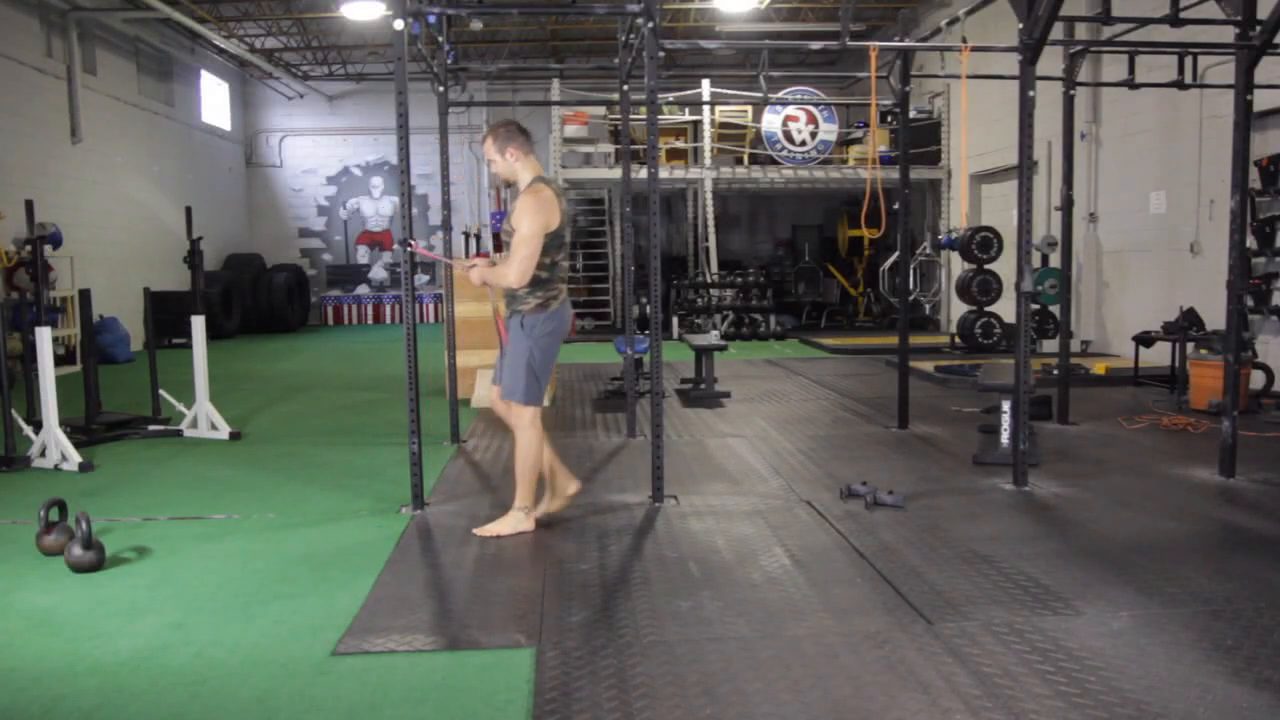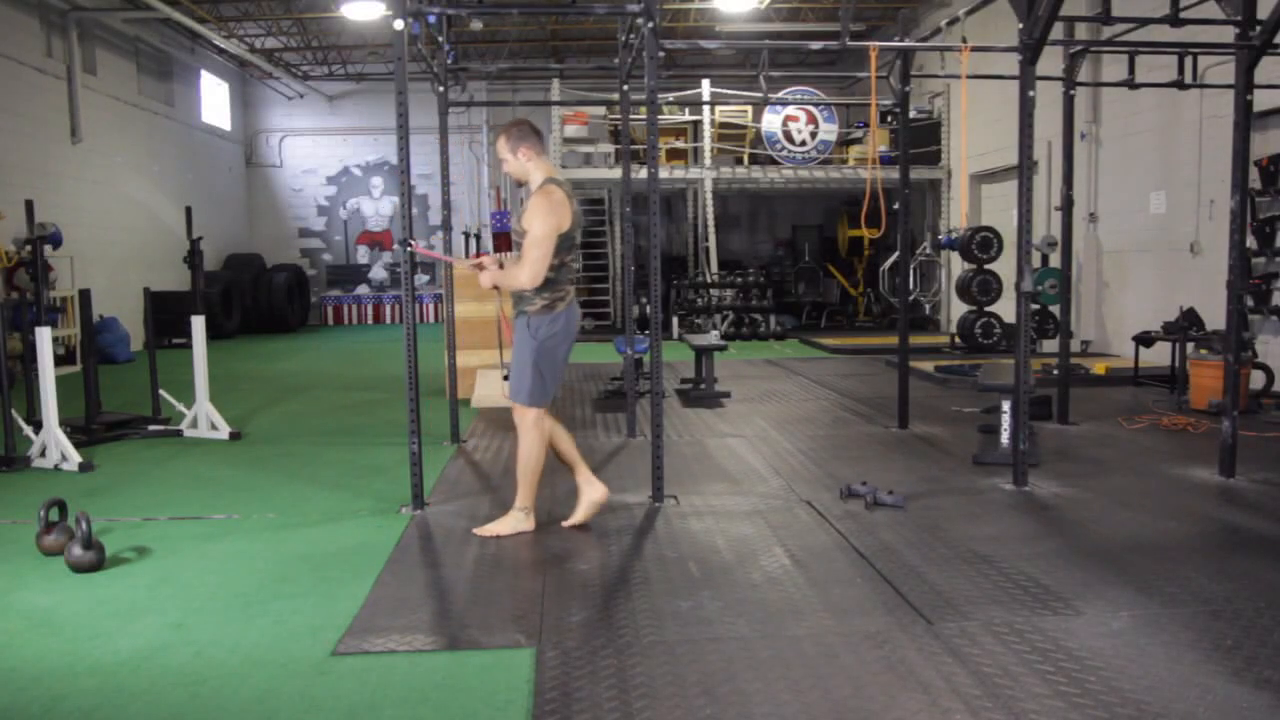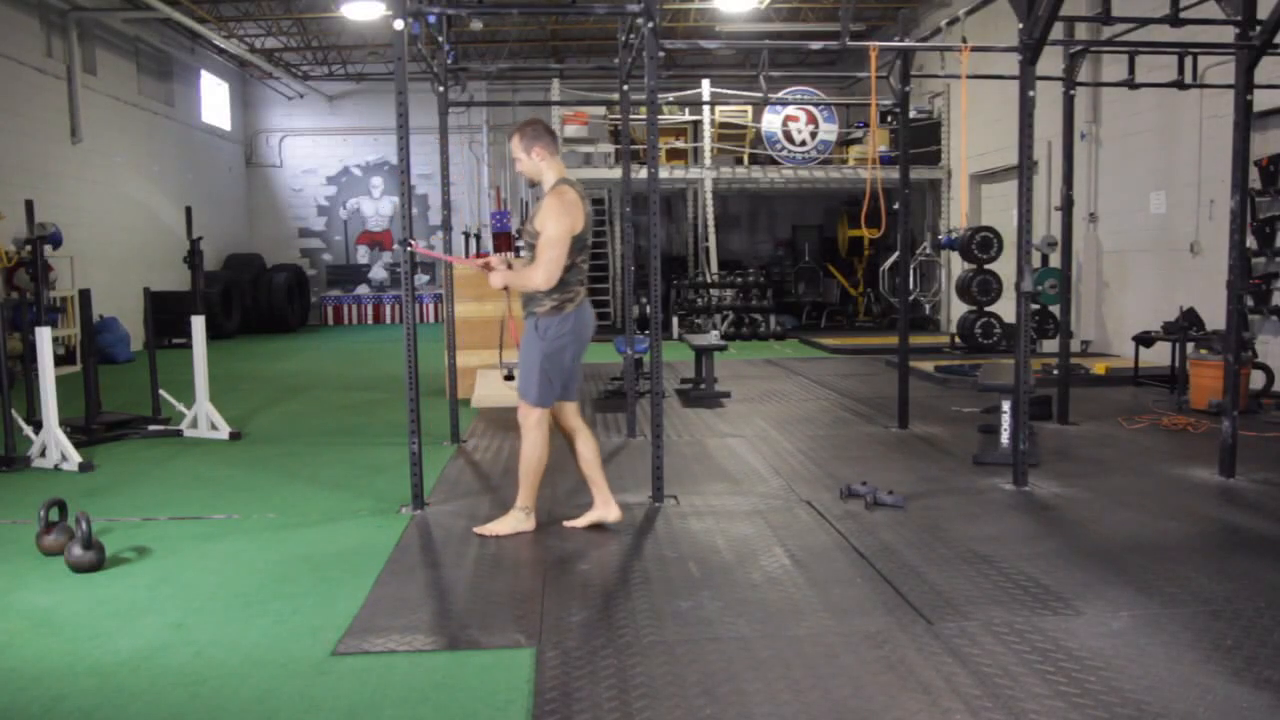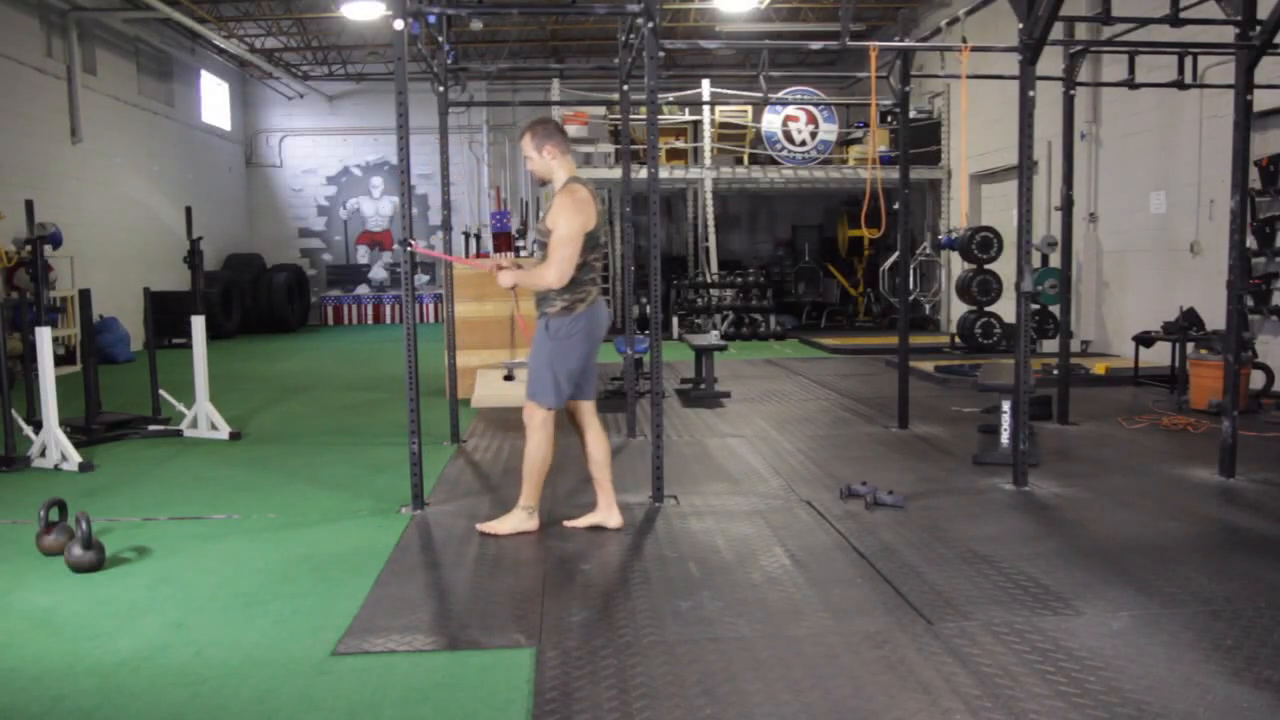
dt=0.1s
person 1, frame 1
left shoulder: (534, 200)
right shoulder: (543, 192)
left elbow: (518, 275)
left wrist: (484, 274)
right wrist: (492, 265)
left hip: (536, 317)
right hip: (536, 314)
left knee: (520, 411)
right knee: (503, 403)
left ankle: (521, 513)
right ankle: (558, 480)
person 1, frame 2
left shoulder: (545, 200)
right shoulder: (555, 192)
left elbow: (530, 276)
left wrist: (494, 278)
right wrist: (501, 265)
left hip: (543, 318)
right hip: (547, 315)
left knee: (527, 415)
right knee: (530, 410)
left ankle: (522, 513)
right ankle: (588, 484)
person 1, frame 3
left shoulder: (557, 201)
right shoulder: (567, 194)
left elbow: (545, 277)
left wrist: (506, 279)
right wrist: (511, 266)
left hip: (555, 320)
right hip: (567, 315)
left knee: (532, 416)
right knee: (563, 413)
left ankle: (522, 512)
right ankle: (604, 502)
person 1, frame 4
left shoulder: (570, 199)
right shoulder: (579, 192)
left elbow: (556, 276)
left wrist: (515, 278)
right wrist: (521, 268)
left hip: (568, 319)
right hip: (580, 314)
left knee: (537, 416)
right knee: (584, 413)
left ankle: (526, 512)
right ankle: (607, 508)
